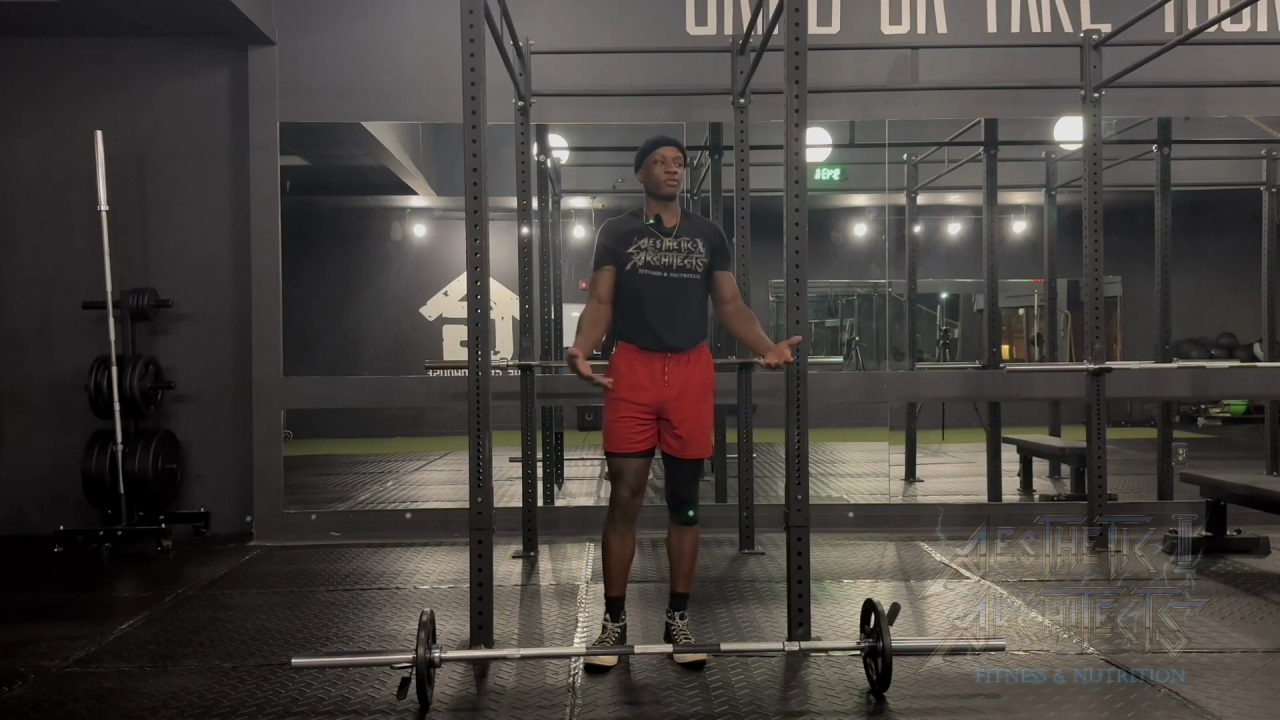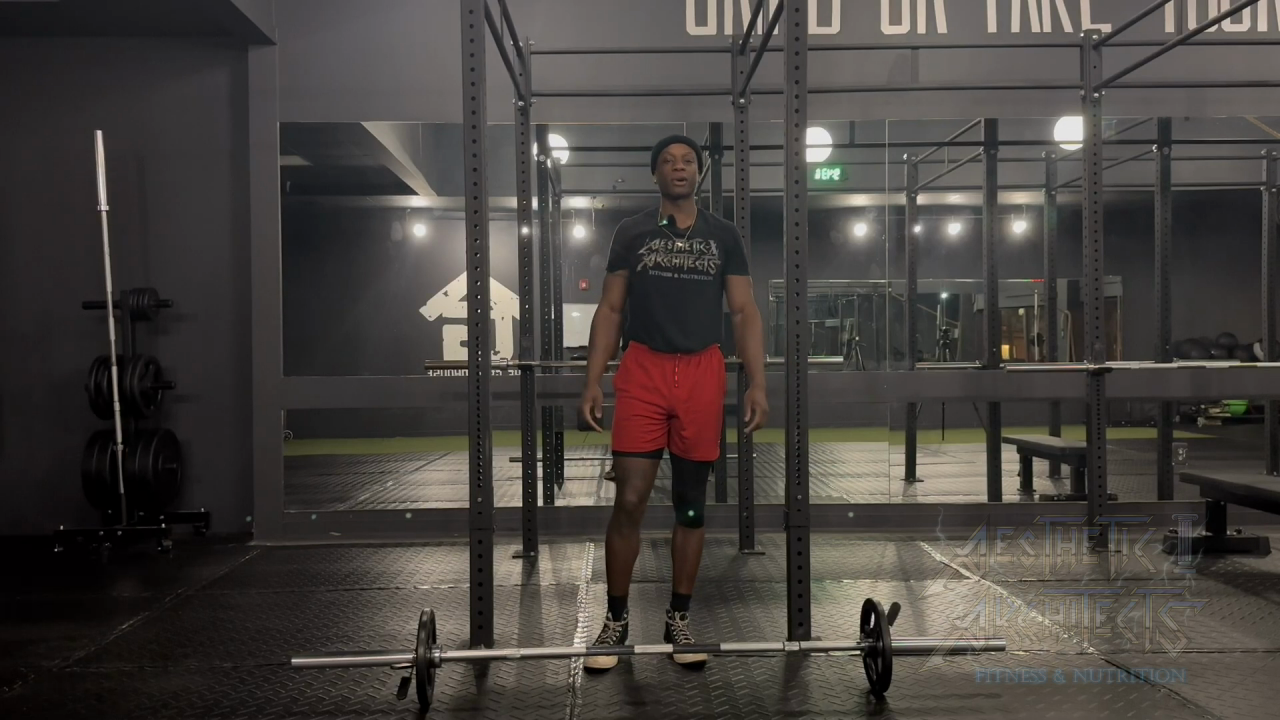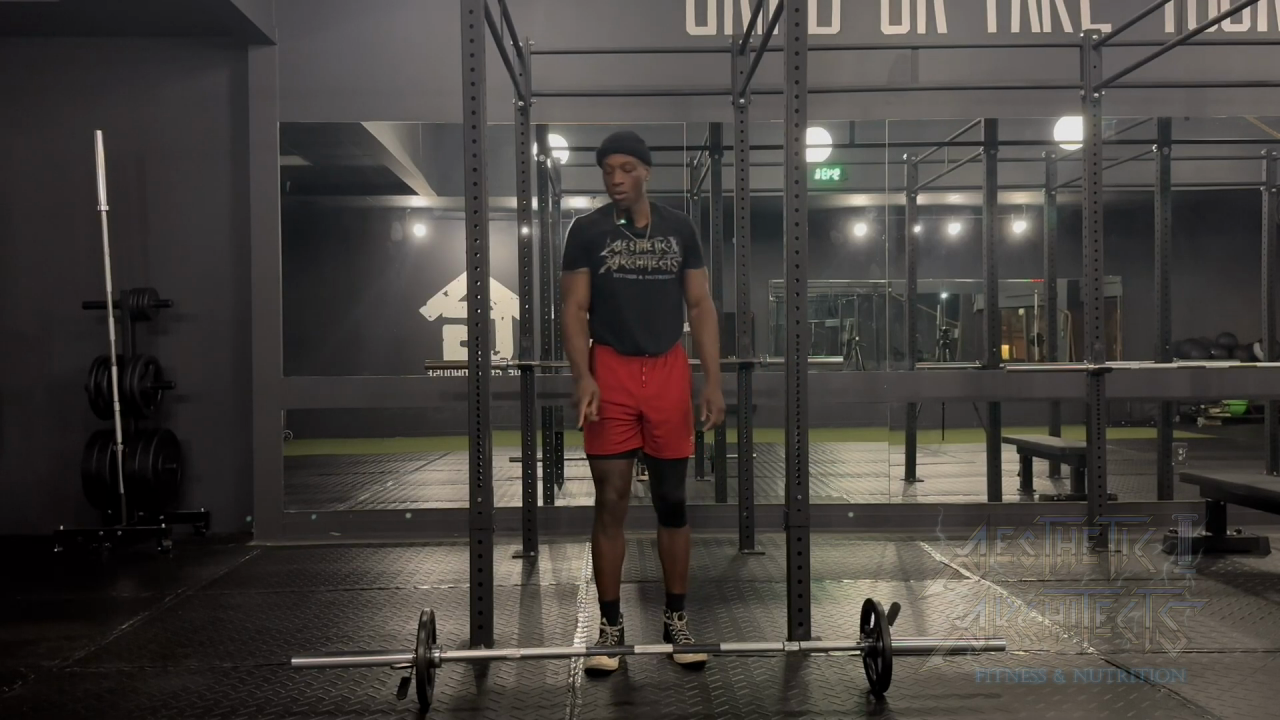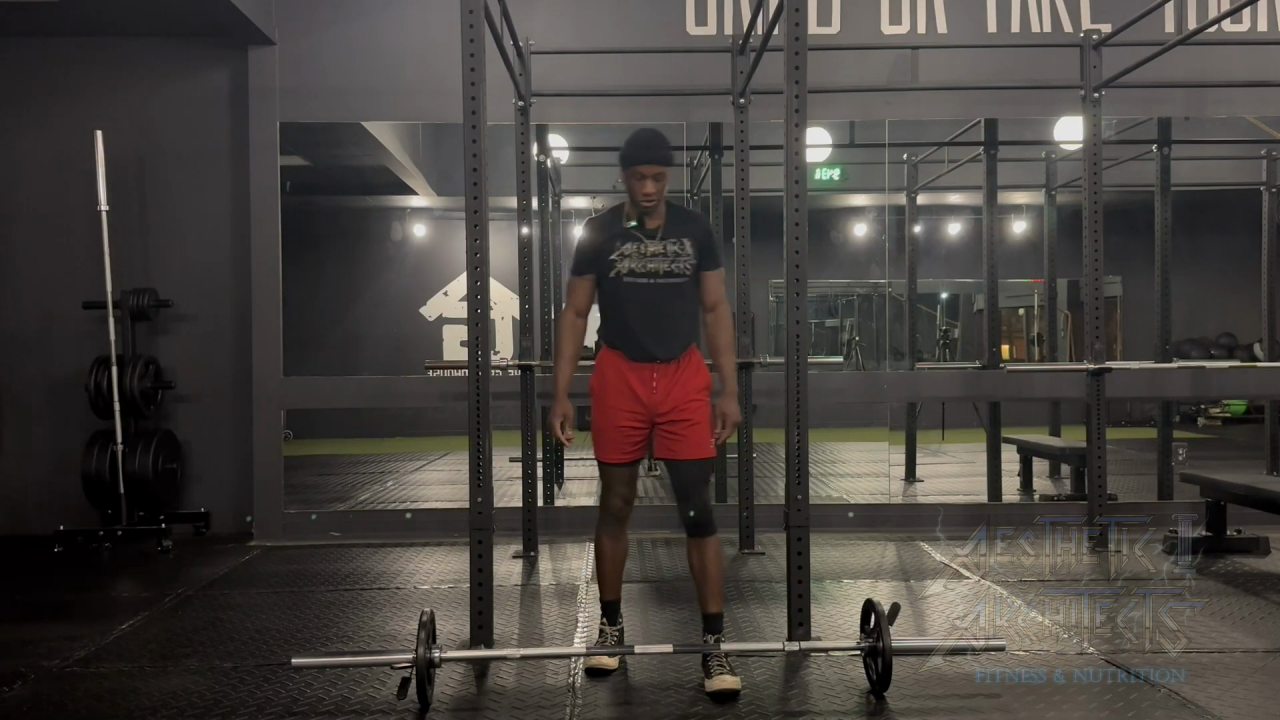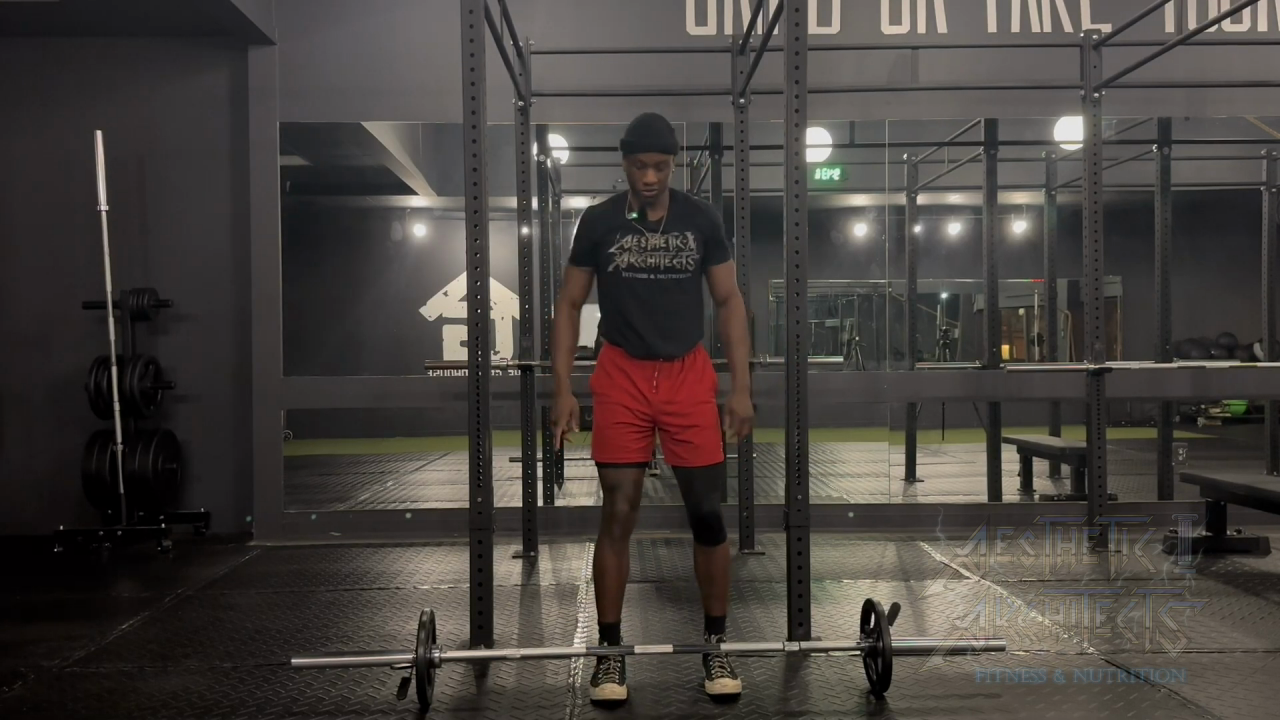
dt=1s
person 1, frame 1
left shoulder: (708, 234)
right shoulder: (617, 232)
left elbow: (730, 303)
right elbow: (600, 304)
left wrist: (767, 346)
right wrist: (581, 348)
left hip: (691, 372)
right hip: (632, 371)
left knee: (685, 502)
right knee: (624, 499)
left ankle: (677, 618)
right ankle: (615, 620)
person 1, frame 2
left shoulder: (723, 235)
right shoulder: (631, 233)
left elbow: (744, 311)
right elbow: (611, 309)
left wrist: (757, 383)
right wrist: (592, 380)
left hip: (702, 375)
right hip: (642, 373)
left knee: (691, 504)
right knee: (629, 503)
left ankle: (678, 619)
right ankle: (615, 620)
person 1, frame 3
left shoulder: (680, 229)
right shoulder: (588, 231)
left elbow: (700, 306)
right elbow: (575, 310)
left wrist: (713, 380)
right wrist: (583, 377)
left hip: (668, 373)
right hip: (610, 374)
left knee: (672, 503)
right knee: (611, 503)
left ankle: (675, 619)
right ankle: (611, 625)
person 1, frame 4
left shoulder: (696, 229)
right shoulder: (598, 231)
left elbow: (716, 310)
right elbow: (575, 314)
left wrist: (729, 390)
right wrist: (561, 393)
left hip: (685, 378)
right hip: (620, 379)
left knee: (699, 511)
right knee: (614, 507)
left ankle: (713, 644)
right ankle: (611, 625)
person 1, frame 5
left shoulder: (701, 218)
right shoulder: (598, 221)
left elbow: (730, 302)
right elbow: (568, 307)
left wrist: (741, 386)
right wrist: (562, 388)
left hip: (689, 378)
right hip: (621, 379)
left knee: (707, 514)
right knee: (618, 516)
left ankle: (715, 642)
right ankle: (610, 650)
